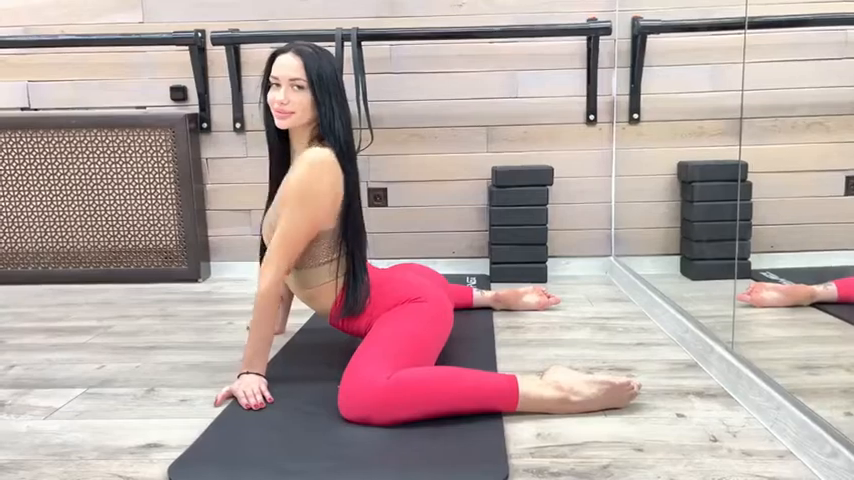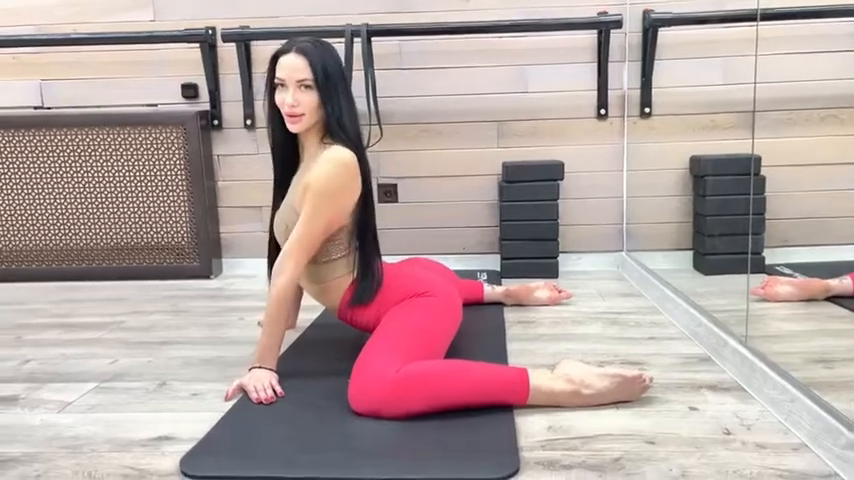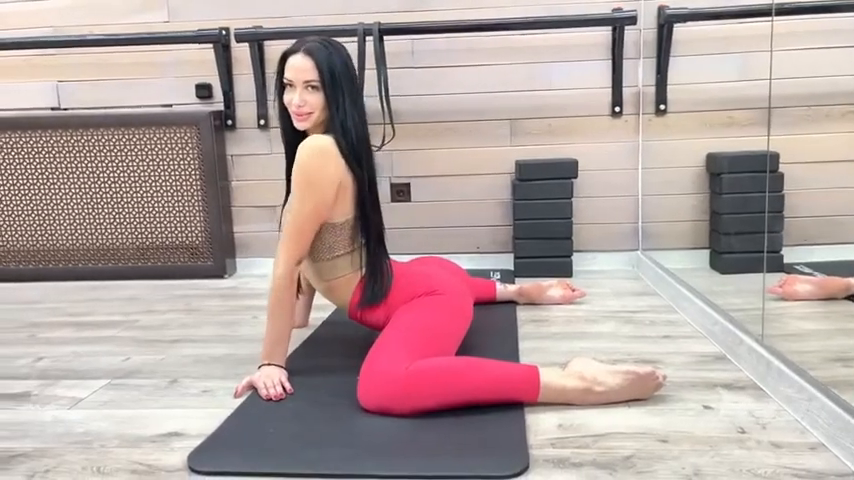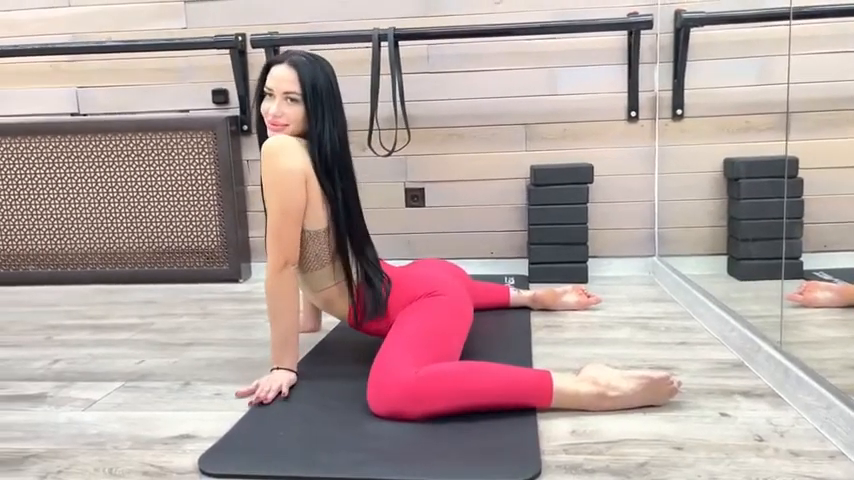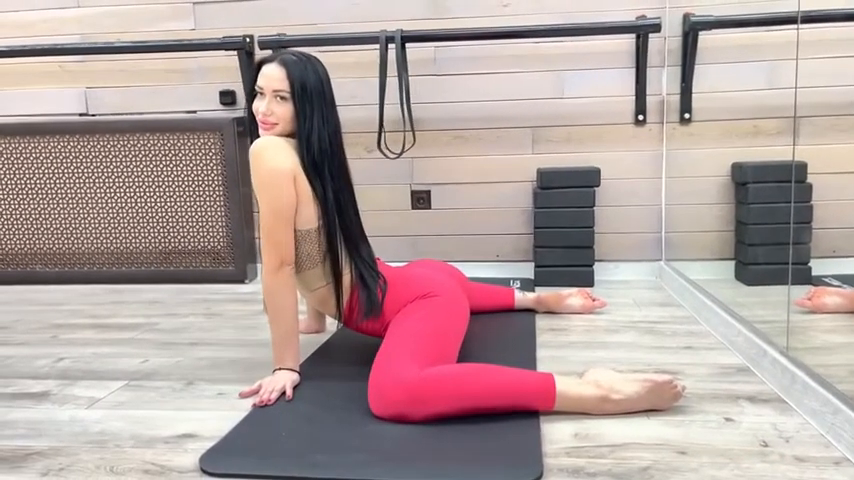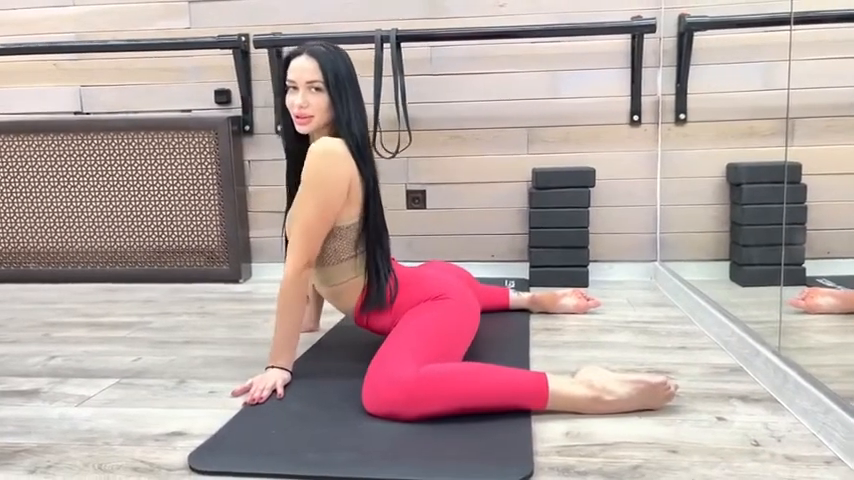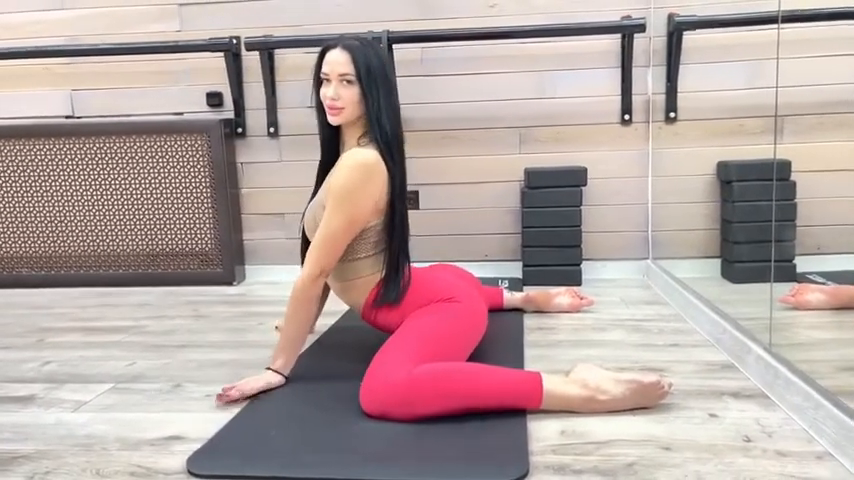
dt=0.7s
person 1, frame 1
left shoulder: (315, 166)
right shoulder: (300, 159)
left elbow: (272, 272)
right elbow: (286, 265)
left wrist: (252, 368)
right wrist: (276, 318)
left hip: (407, 302)
right hip: (391, 288)
left knee: (361, 399)
left ankle: (551, 391)
right ankle: (493, 297)
person 1, frame 2
left shoulder: (335, 163)
right shoulder: (304, 154)
left elbow: (289, 267)
right elbow: (298, 262)
left wrist: (263, 363)
right wrist: (286, 316)
left hip: (414, 297)
right hip: (401, 283)
left knee: (373, 391)
left ankle: (563, 383)
right ankle: (503, 292)
person 1, frame 3
left shoulder: (317, 151)
right shoulder: (328, 148)
left elbow: (288, 260)
right elbow: (313, 252)
left wrist: (272, 361)
right wrist: (300, 311)
left hip: (426, 295)
right hip: (415, 280)
left knee: (382, 389)
left ankle: (575, 382)
right ankle: (519, 291)
person 1, frame 4
left shoulder: (281, 152)
right shoulder: (315, 153)
left elbow: (282, 265)
right elbow: (315, 257)
left wrist: (283, 365)
right wrist: (310, 316)
left hip: (424, 296)
right hip: (420, 281)
left knee: (392, 392)
left ankle: (590, 387)
right ankle: (533, 296)
person 1, frame 5
left shoulder: (270, 154)
right shoulder: (310, 153)
left elbow: (278, 265)
left wrist: (285, 365)
right wrist: (316, 315)
left hip: (416, 297)
right hip: (412, 283)
left knee: (394, 394)
left ankle: (594, 391)
right ankle: (537, 299)
person 1, frame 6
left shoulder: (327, 154)
right shoulder: (334, 152)
left elbow: (299, 266)
right elbow: (321, 258)
left wrist: (280, 364)
right wrist: (310, 317)
left hip: (432, 300)
right hip: (422, 284)
left knee: (388, 392)
left ankle: (586, 390)
right ankle: (532, 299)
person 1, frame 7
left shoulder: (360, 165)
right shoulder: (349, 153)
left elbow: (314, 272)
right elbow: (326, 265)
left wrist: (278, 367)
right wrist: (301, 323)
left hip: (441, 303)
right hip: (430, 288)
left knee: (385, 393)
left ankle: (581, 389)
right ankle: (527, 299)
